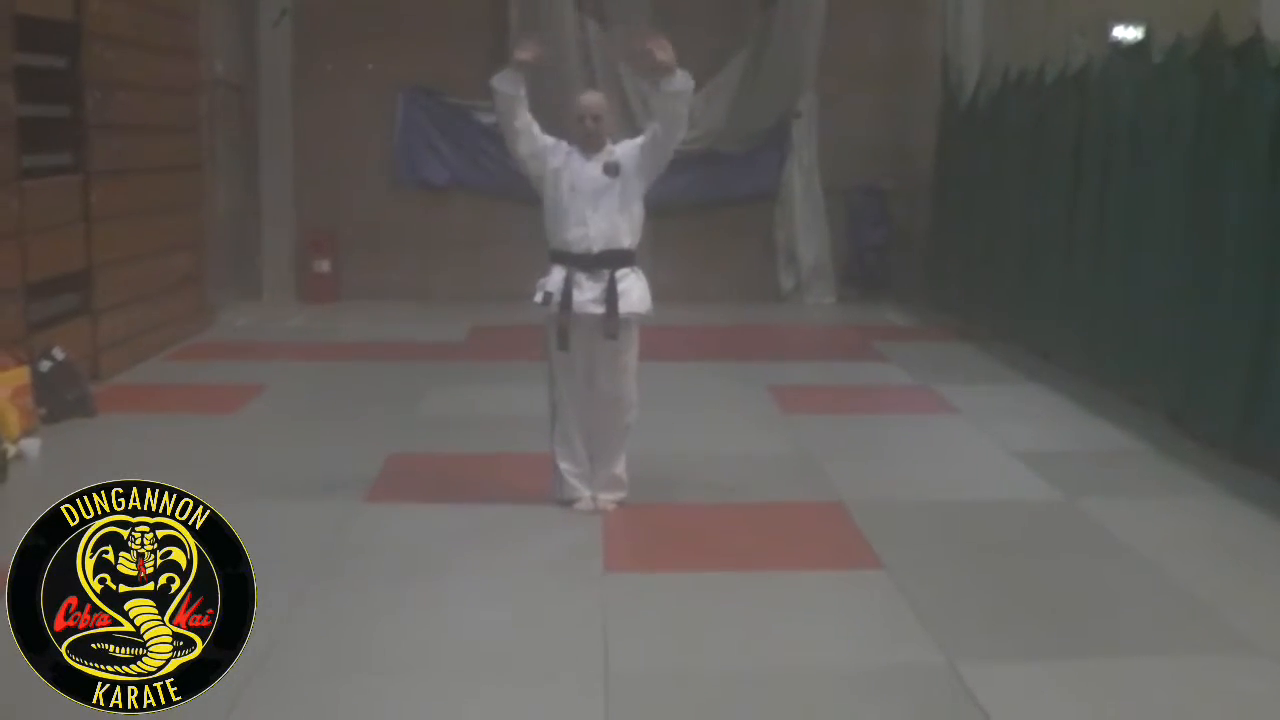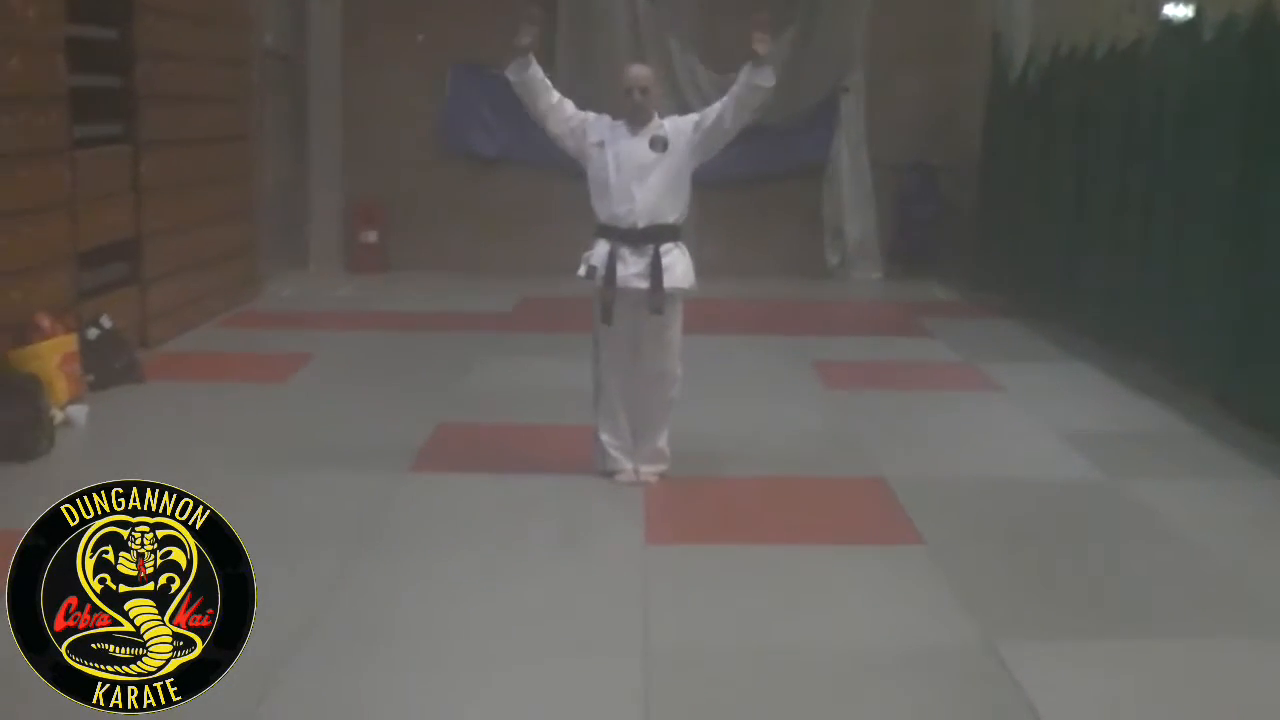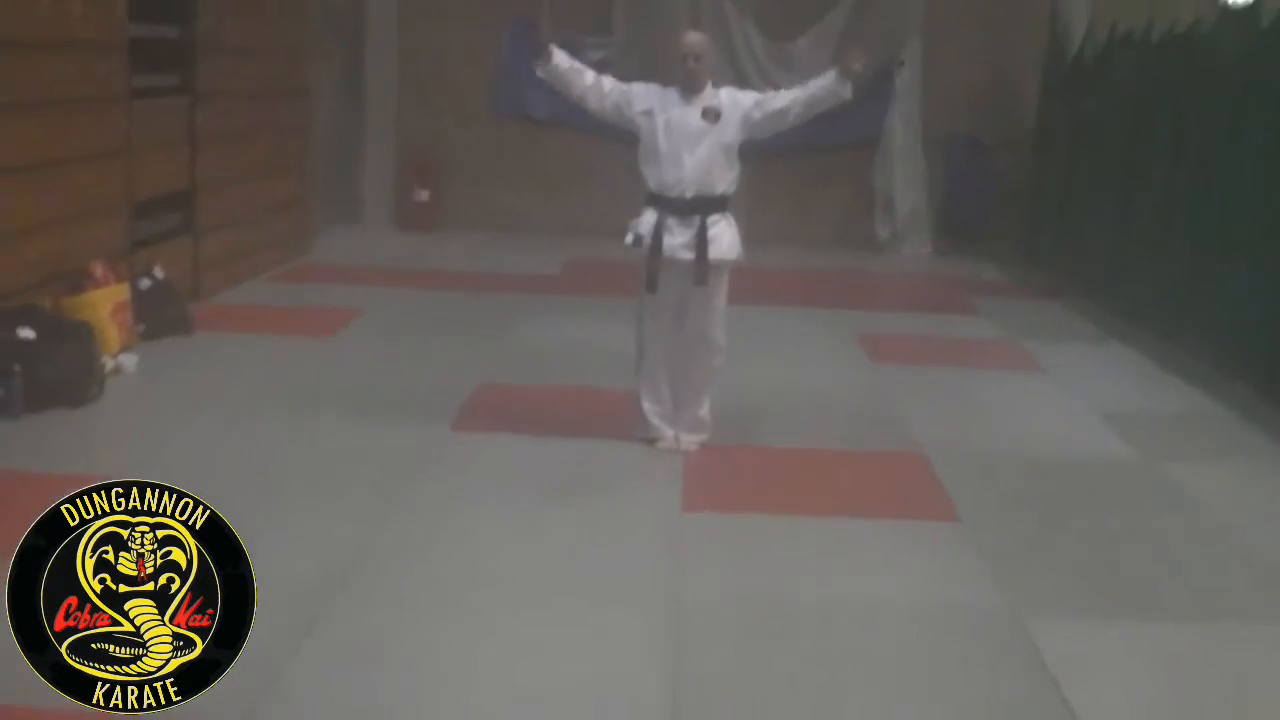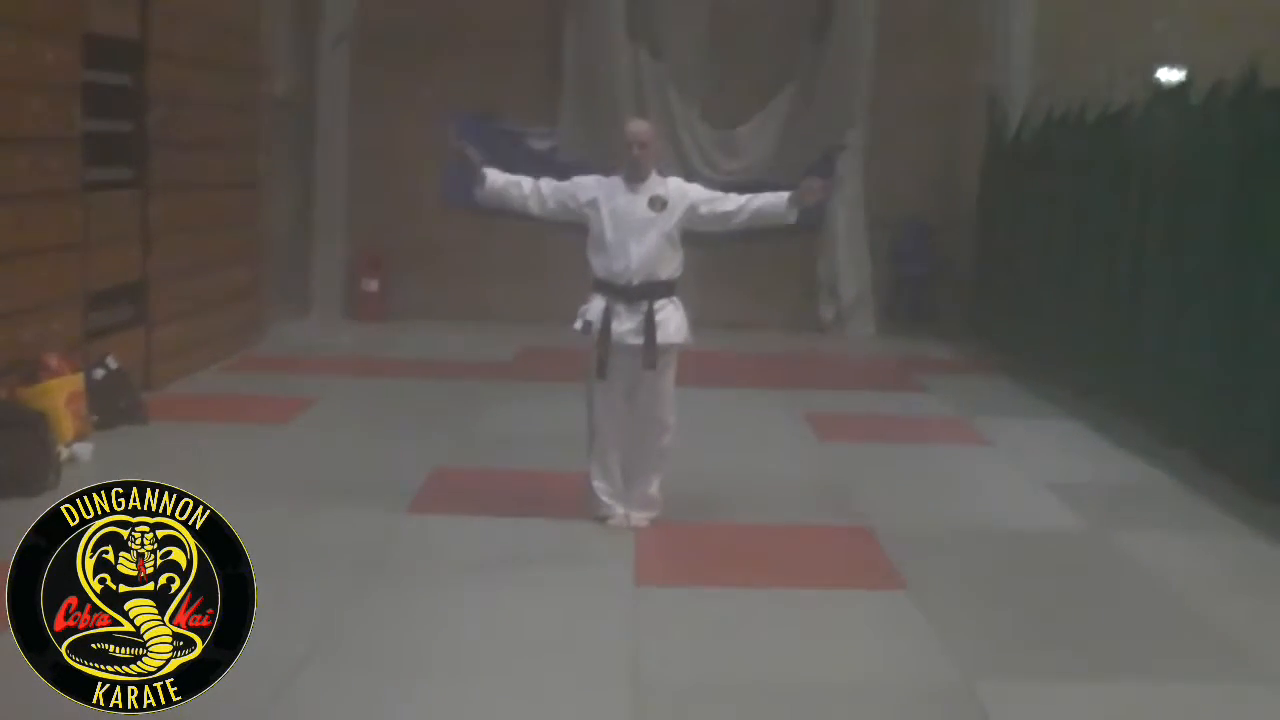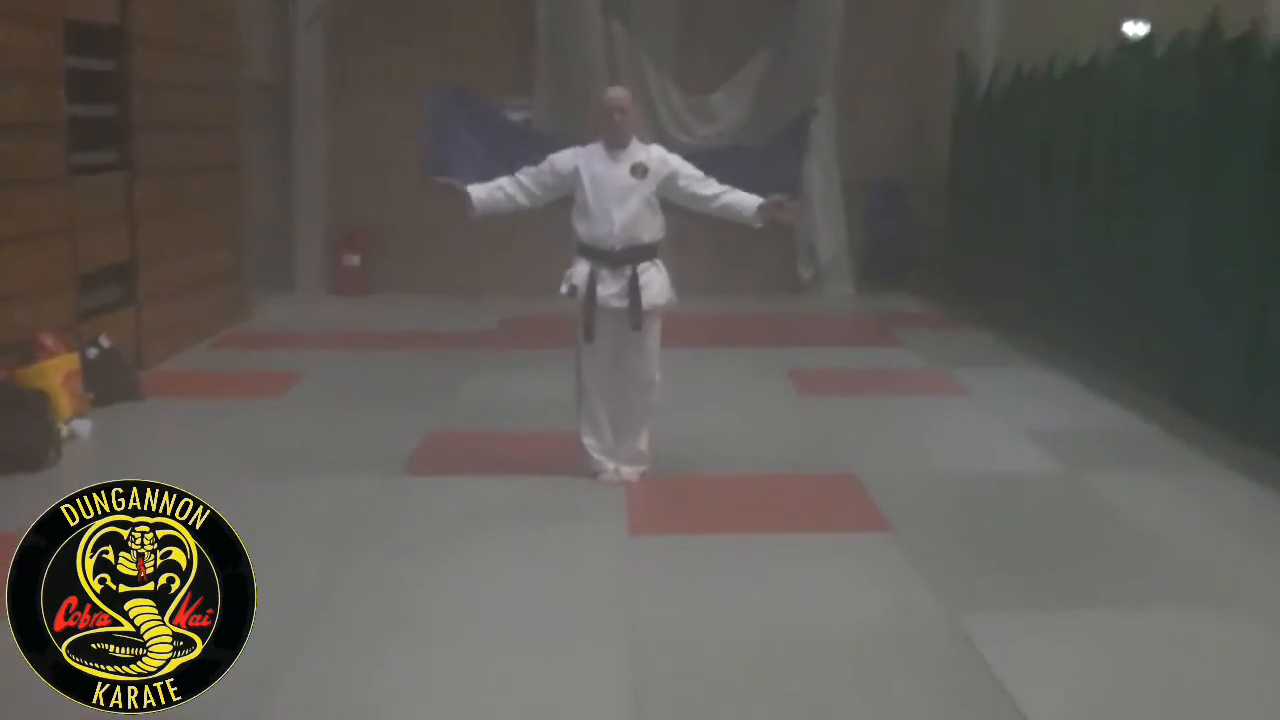
dt=0.3s
person 1, frame 1
left shoulder: (634, 159)
right shoulder: (552, 159)
left elbow: (670, 126)
right elbow: (515, 124)
left wrist: (668, 74)
right wrist: (515, 73)
left hip: (618, 288)
right hip: (568, 288)
left knee: (615, 394)
right knee: (569, 394)
left ankle: (607, 483)
right ankle: (576, 484)
person 1, frame 2
left shoulder: (684, 134)
right shoulder: (594, 133)
left elbow: (732, 111)
right elbow: (548, 106)
left wrist: (758, 67)
right wrist: (525, 59)
left hip: (662, 263)
right hip: (613, 261)
left knee: (660, 368)
right knee: (613, 367)
left ankle: (650, 455)
right ankle: (617, 456)
person 1, frame 3
left shoulder: (736, 105)
right shoulder: (646, 99)
left elbow: (790, 103)
right elbow: (591, 87)
left wrist: (841, 78)
right wrist: (548, 54)
left hip: (710, 233)
right hip: (662, 229)
left knee: (704, 336)
right knee: (658, 332)
left ankle: (691, 422)
right ankle: (661, 422)
person 1, frame 4
left shoulder: (679, 194)
right shoulder: (591, 190)
left elbow: (734, 207)
right elbow: (536, 194)
left wrist: (791, 201)
right wrist: (484, 177)
left hip: (658, 316)
right hip: (610, 315)
left knee: (653, 417)
right knee: (608, 414)
left ankle: (641, 501)
right ankle: (612, 501)
person 1, frame 5
left shoulder: (658, 160)
right shoulder: (574, 160)
left elbow: (708, 192)
right elbow: (521, 187)
left wrist: (759, 207)
right wrist: (471, 195)
left hip: (641, 279)
right hip: (594, 278)
left knee: (639, 375)
right knee: (596, 374)
left ankle: (631, 456)
right ankle: (603, 458)
